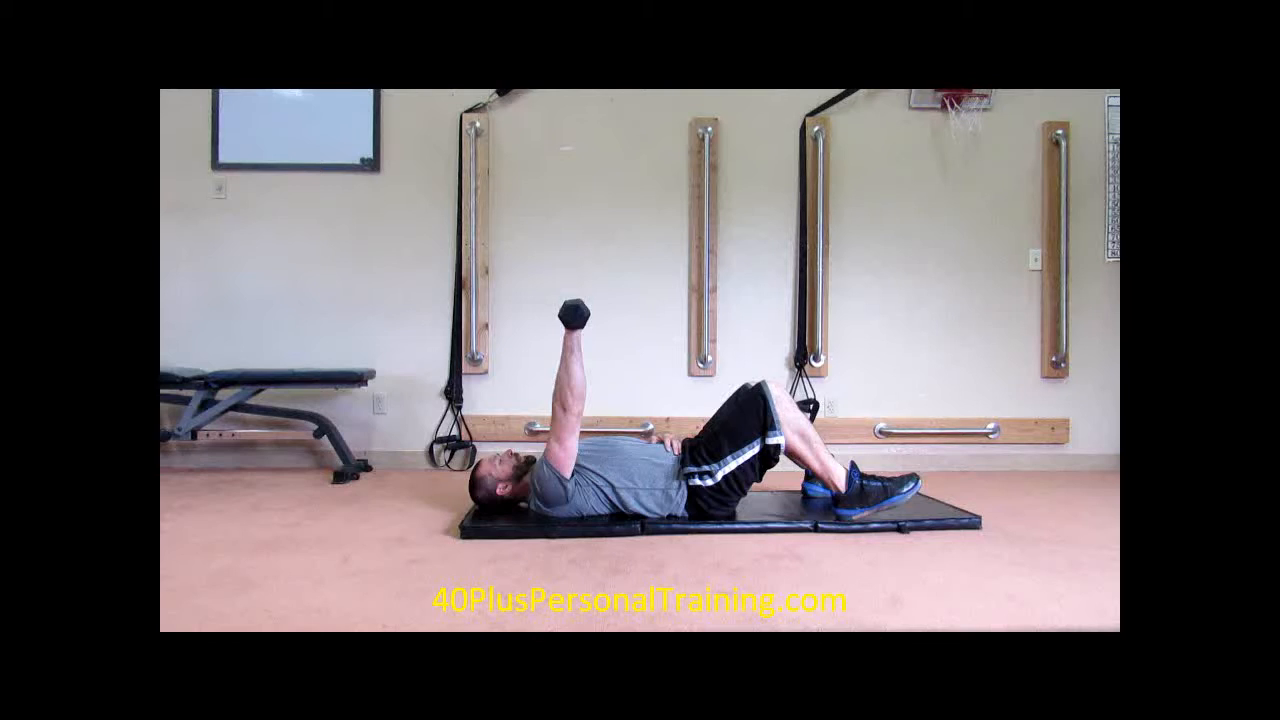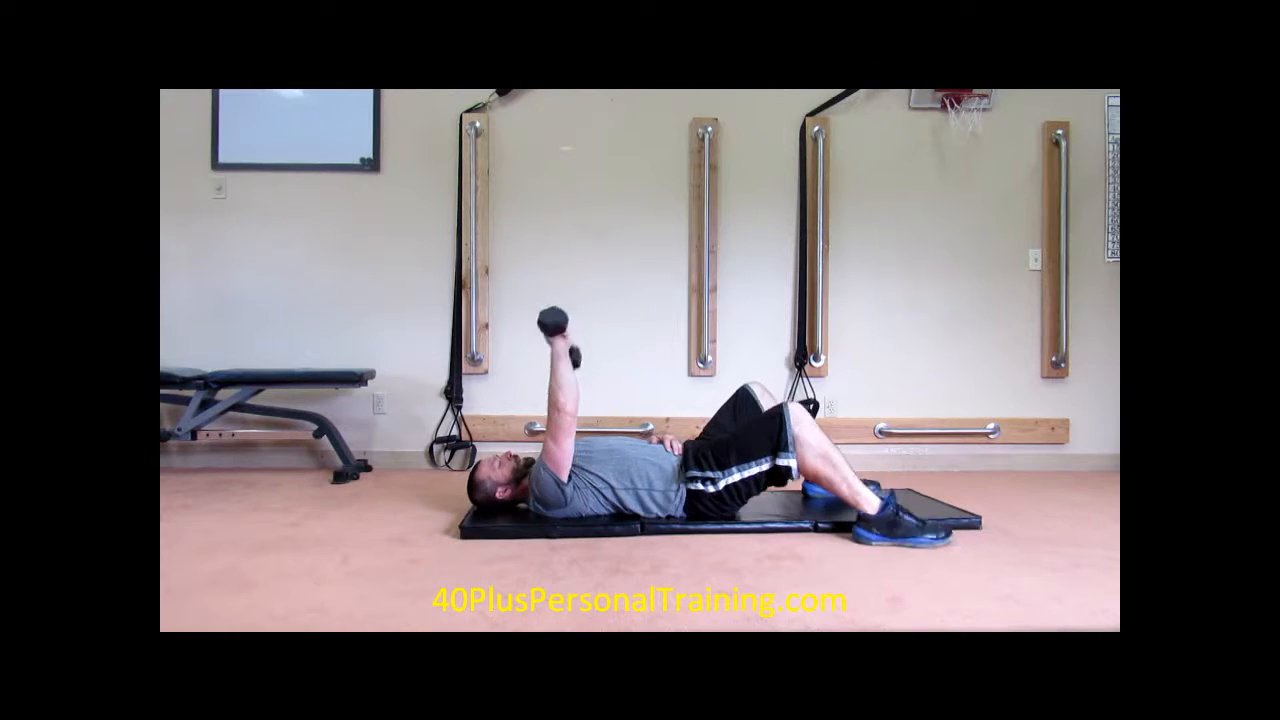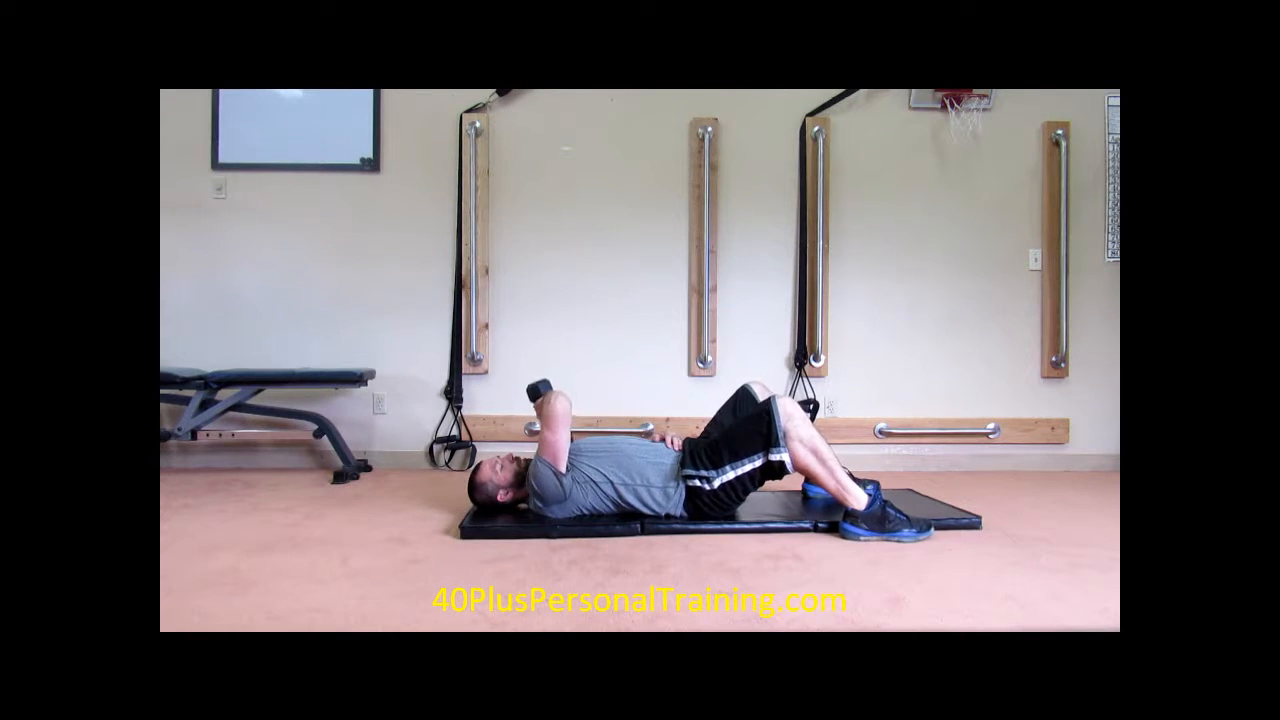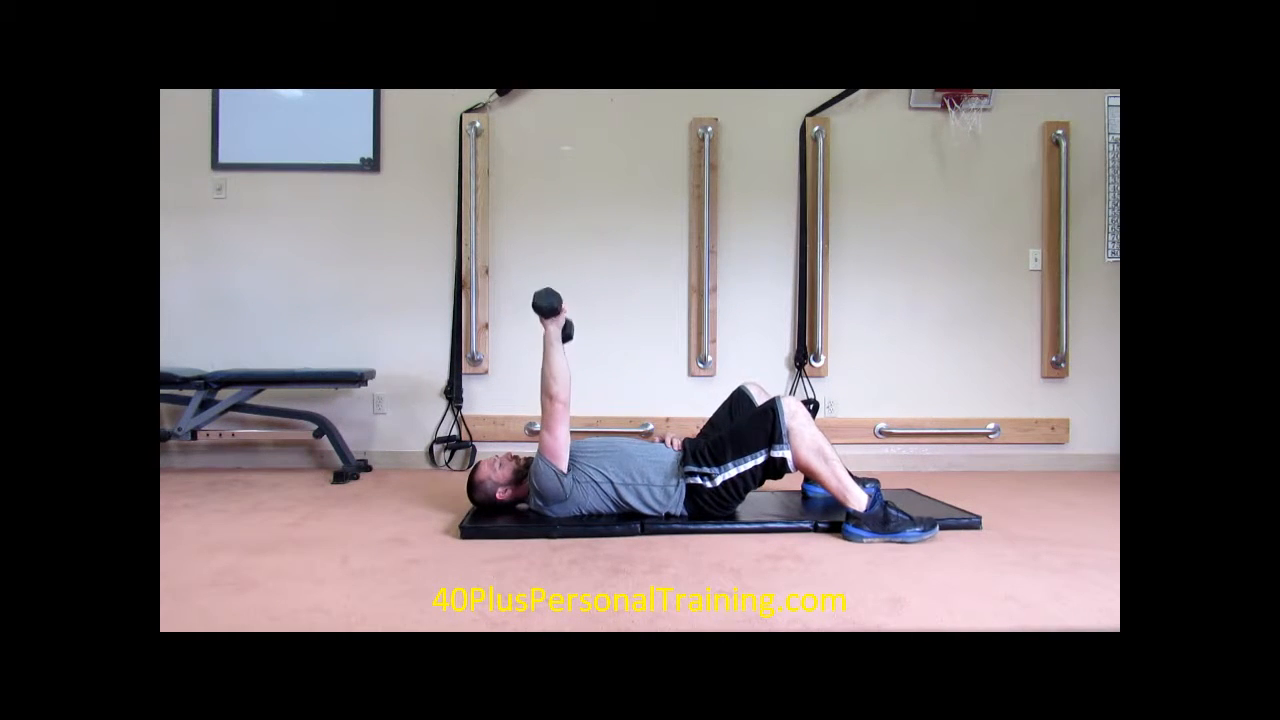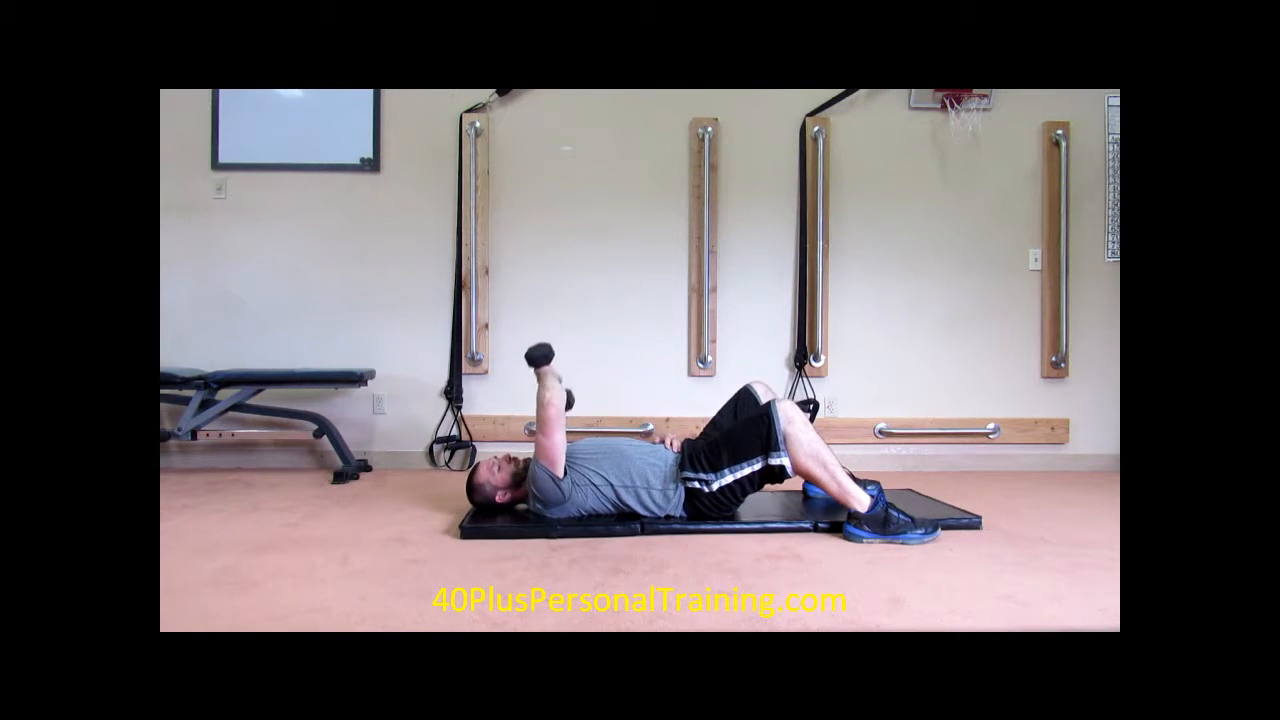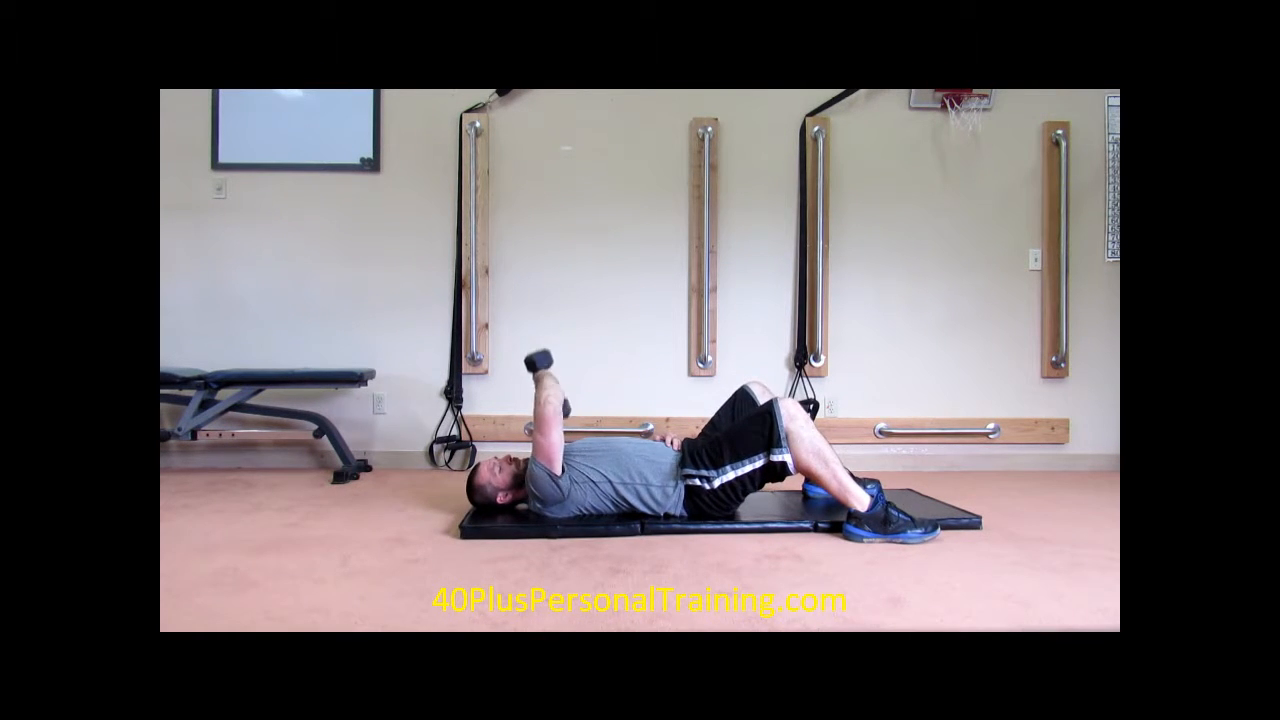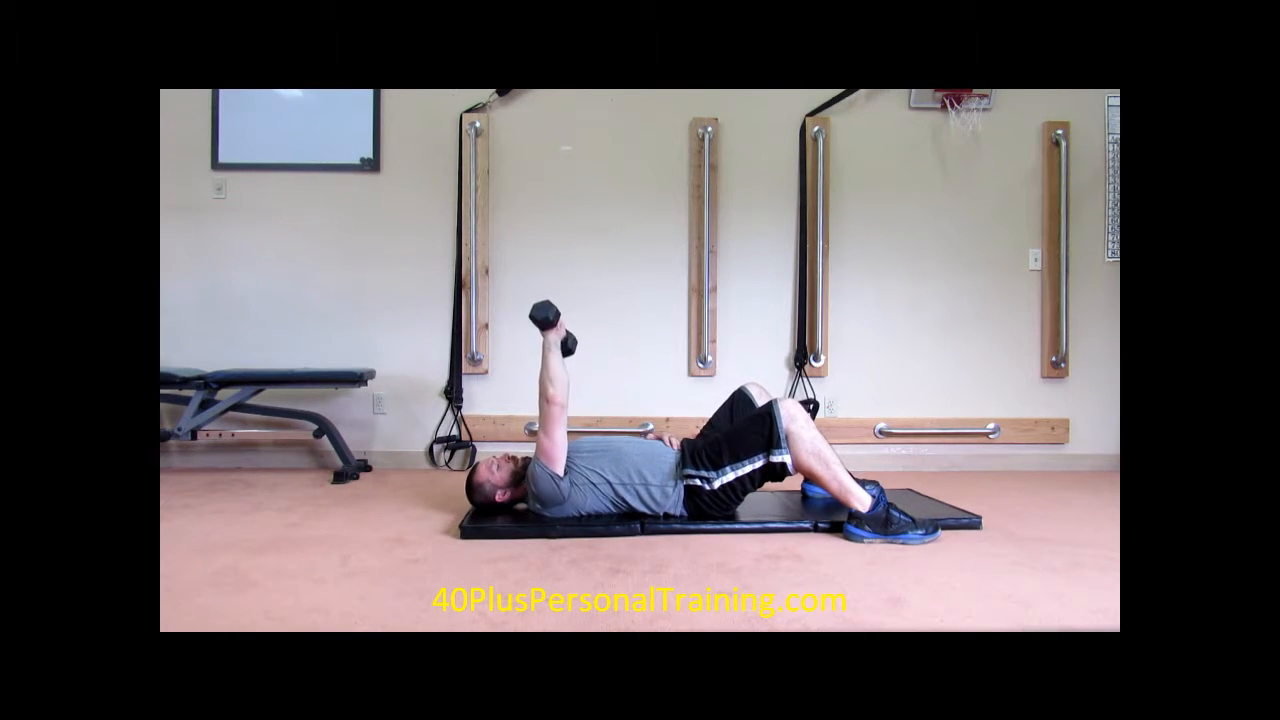
dt=0.5s
person 1, frame 1
left shoulder: (551, 475)
right shoulder: (548, 492)
right elbow: (568, 413)
left wrist: (656, 440)
right wrist: (571, 338)
left hip: (686, 468)
right hip: (696, 492)
left knee: (759, 398)
right knee: (771, 398)
left ankle: (824, 479)
right ankle: (849, 491)
person 1, frame 2
left shoulder: (550, 475)
right shoulder: (547, 492)
right elbow: (564, 416)
left wrist: (658, 440)
right wrist: (558, 350)
left hip: (686, 467)
right hip: (692, 493)
left knee: (756, 393)
right knee: (790, 420)
left ankle: (838, 485)
right ankle: (877, 515)
person 1, frame 3
left shoulder: (556, 472)
right shoulder: (546, 492)
right elbow: (559, 415)
left wrist: (657, 441)
right wrist: (549, 400)
left hip: (686, 465)
right hip: (695, 492)
left knee: (757, 394)
right knee: (786, 414)
left ankle: (829, 482)
right ankle: (863, 510)
person 1, frame 4
left shoulder: (549, 479)
right shoulder: (548, 490)
right elbow: (557, 404)
left wrist: (658, 443)
right wrist: (551, 331)
left hip: (683, 465)
right hip: (694, 490)
left knee: (753, 392)
right knee: (789, 412)
left ankle: (829, 480)
right ankle: (864, 512)
person 1, frame 5
left shoulder: (551, 476)
right shoulder: (546, 493)
right elbow: (551, 418)
left wrist: (659, 445)
right wrist: (546, 377)
left hip: (684, 467)
right hip: (692, 491)
left knee: (760, 393)
right knee: (784, 415)
left ankle: (833, 483)
right ankle: (867, 514)
person 1, frame 6
left shoulder: (554, 471)
right shoulder: (546, 491)
right elbow: (549, 415)
left wrist: (659, 441)
right wrist: (543, 378)
left hip: (685, 463)
right hip: (692, 489)
left knee: (757, 394)
right knee: (788, 415)
left ankle: (837, 483)
right ankle: (867, 512)
person 1, frame 7
left shoulder: (551, 474)
right shoulder: (546, 491)
right elbow: (555, 407)
left wrist: (656, 440)
right wrist: (552, 341)
left hip: (685, 464)
right hip: (693, 489)
left knee: (755, 394)
right knee: (787, 414)
left ankle: (831, 481)
right ankle: (868, 514)
